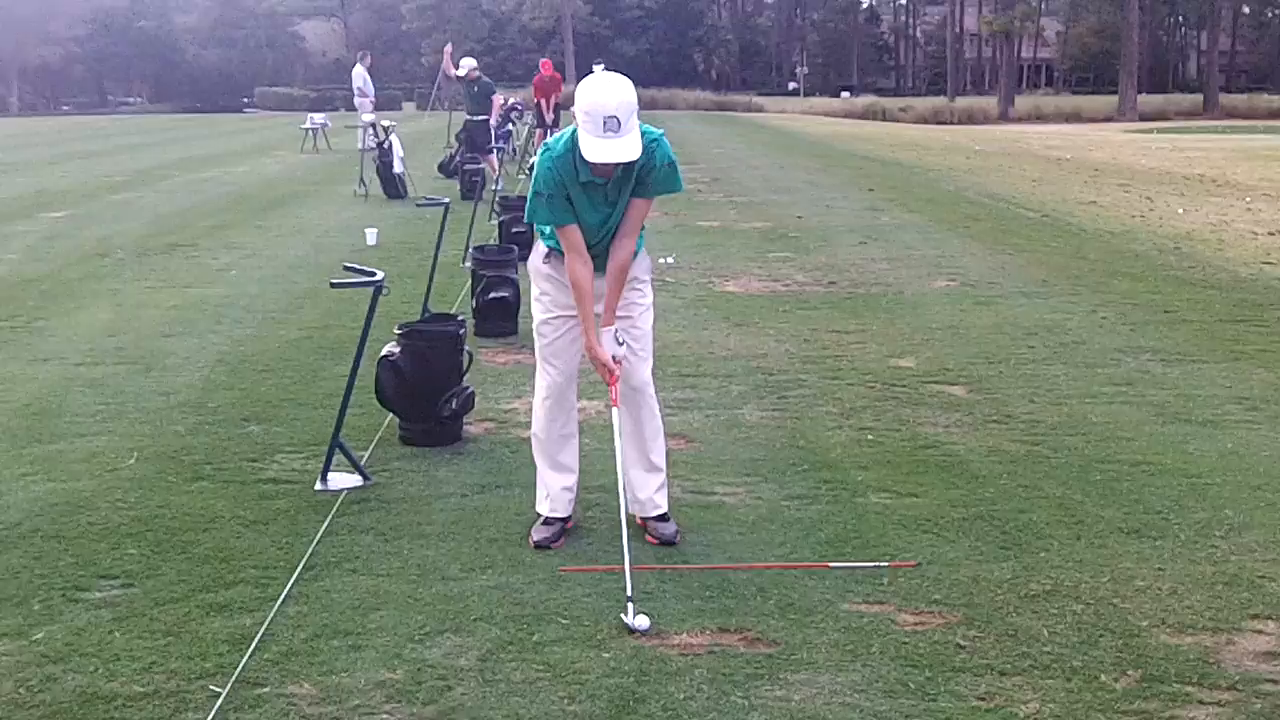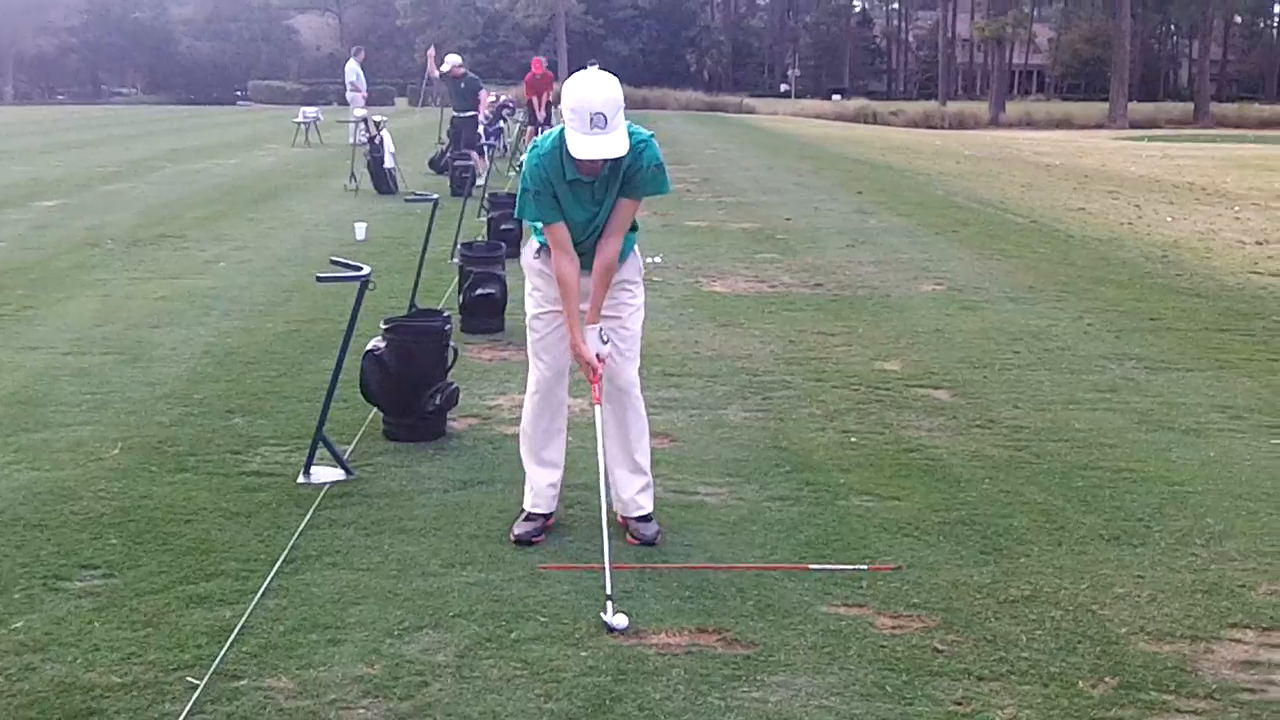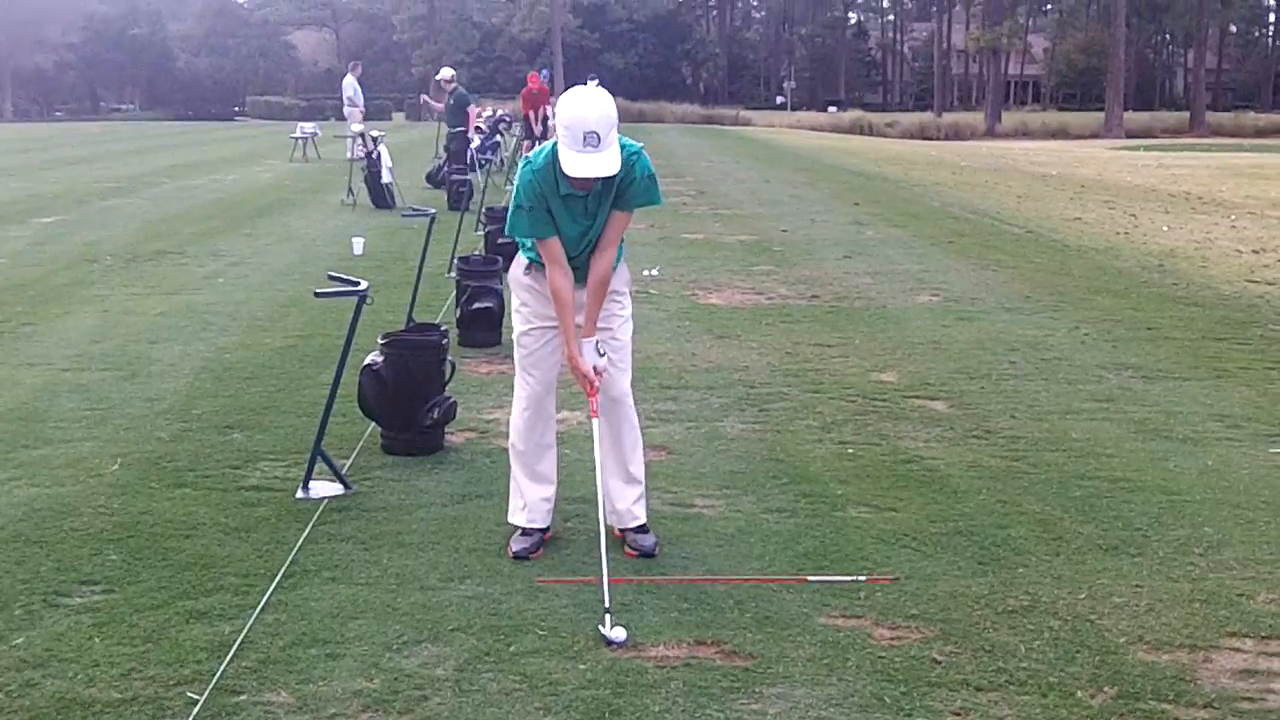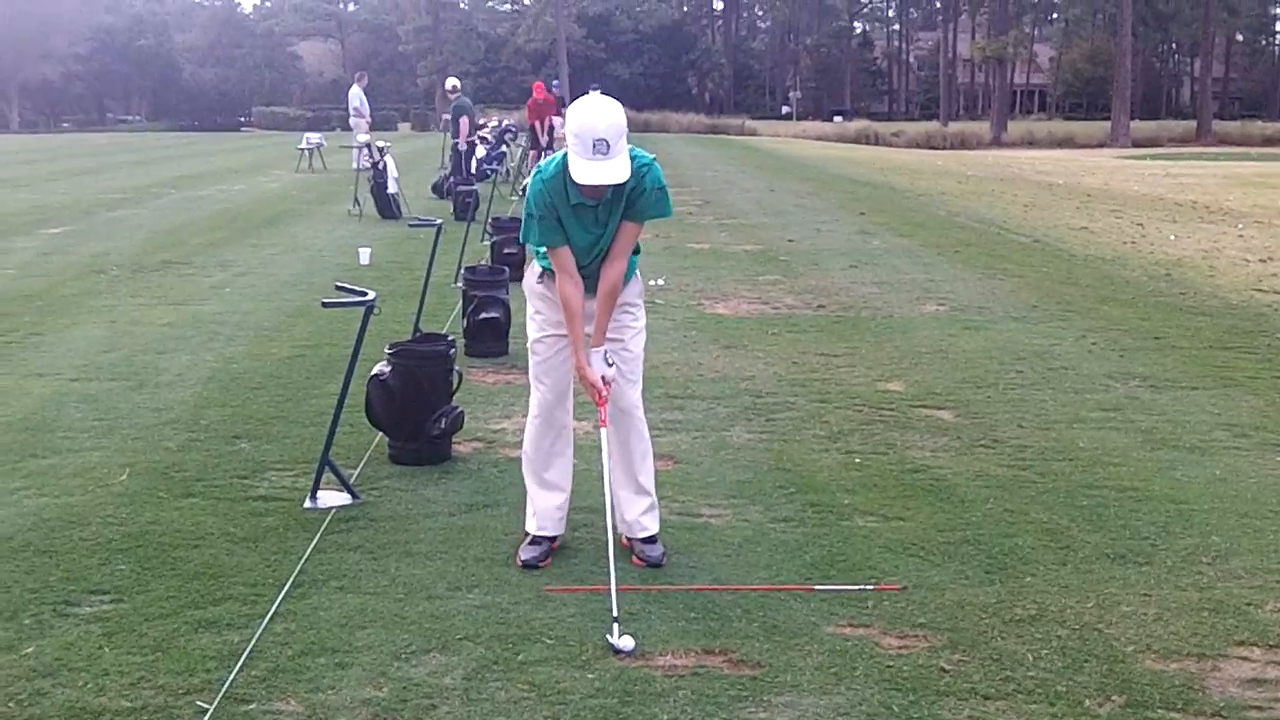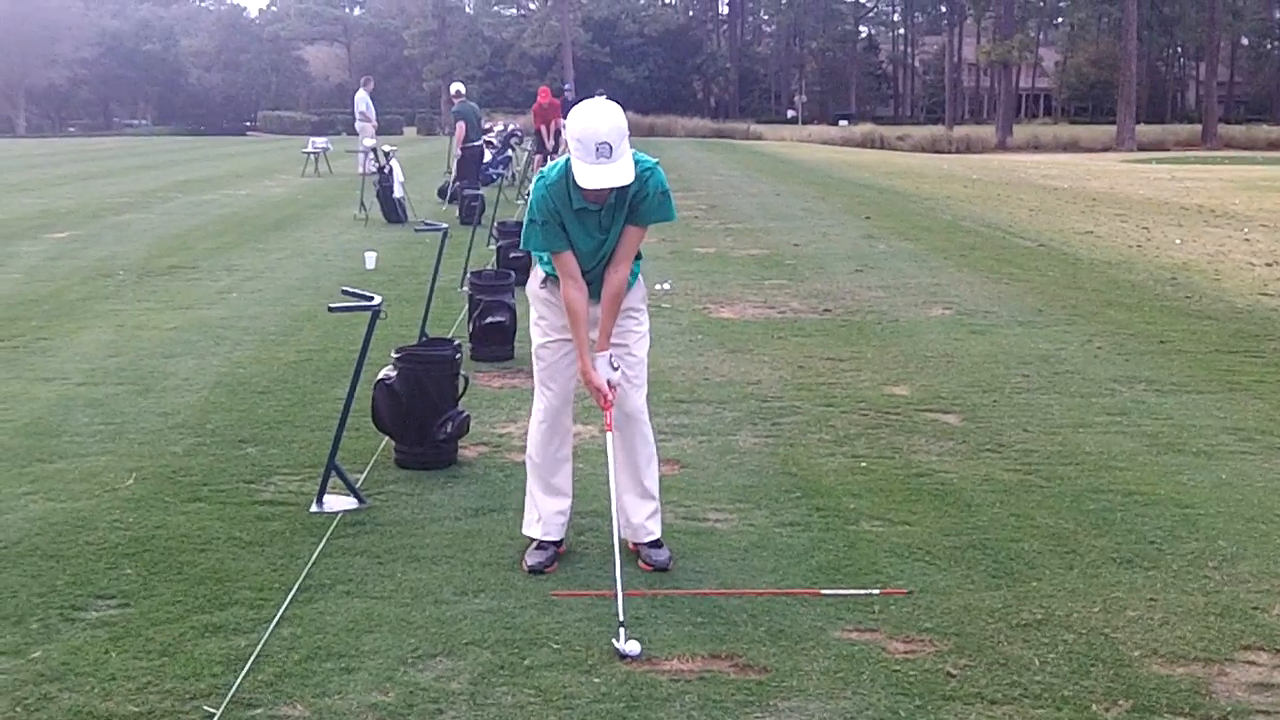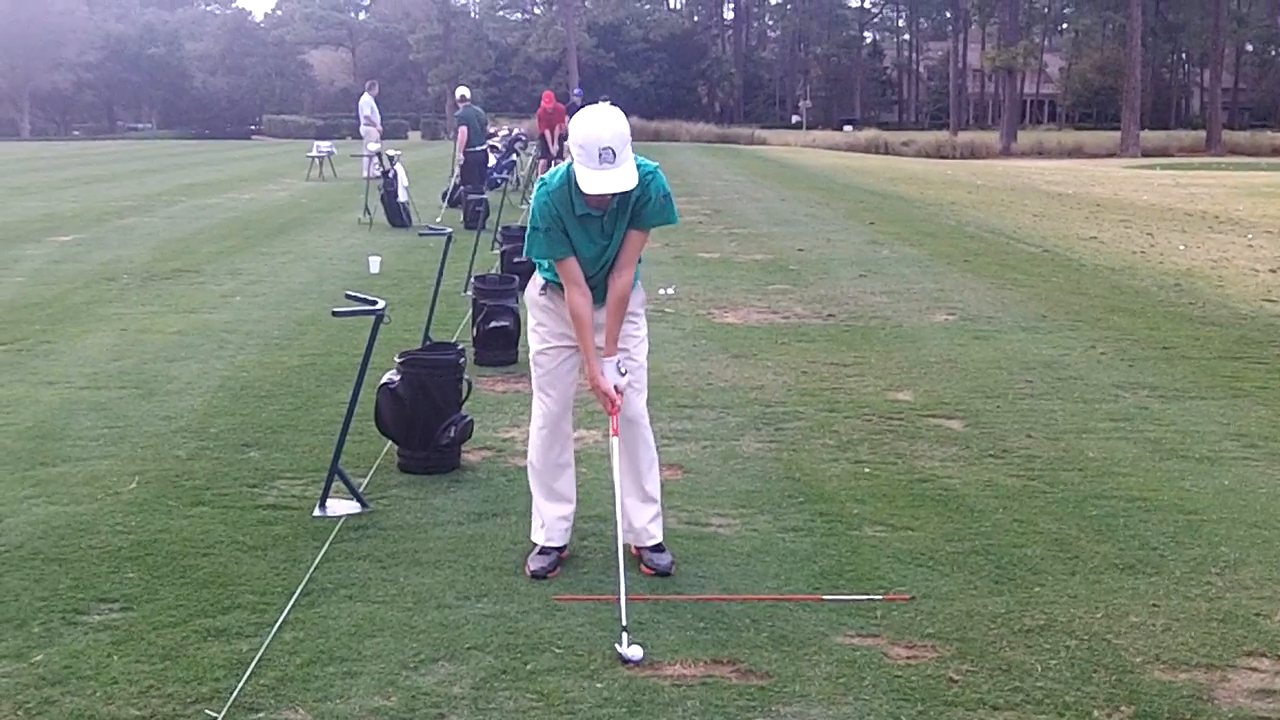
dt=0.3s
person 1, frame 1
left shoulder: (653, 149)
right shoulder: (554, 161)
left elbow: (624, 242)
right elbow: (576, 255)
left wrist: (609, 323)
right wrist: (591, 336)
left hip: (626, 269)
right hip: (559, 269)
left knee: (637, 382)
right knee: (555, 384)
left ankle: (651, 503)
right ankle: (555, 506)
person 1, frame 2
left shoulder: (642, 151)
right shoulder: (542, 159)
left elbow: (611, 241)
right elbow: (564, 253)
left wrist: (595, 324)
right wrist: (575, 334)
left hip: (618, 269)
right hip: (550, 268)
left knee: (623, 382)
right knee: (545, 381)
left ankle: (635, 504)
right ankle: (539, 502)
person 1, frame 3
left shoulder: (633, 162)
right shoulder: (535, 174)
left elbow: (605, 253)
right elbow: (557, 267)
left wrist: (590, 336)
right wrist: (572, 348)
left hip: (606, 281)
right hip: (539, 281)
left knee: (617, 393)
right knee: (533, 395)
left ankle: (630, 515)
right ankle: (532, 517)
person 1, frame 4
left shoulder: (644, 174)
right shoulder: (546, 183)
left elbow: (615, 264)
right elbow: (568, 276)
left wrist: (600, 344)
right wrist: (581, 357)
left hip: (619, 292)
right hip: (553, 290)
left knee: (626, 403)
right knee: (547, 403)
left ankle: (640, 525)
right ankle: (544, 526)
person 1, frame 5
left shoulder: (647, 177)
right shoulder: (548, 188)
left elbow: (618, 268)
right elbow: (572, 282)
left wrist: (605, 350)
right wrist: (586, 362)
left hip: (623, 297)
right hip: (556, 296)
left knee: (632, 409)
right knee: (550, 409)
left ankle: (644, 529)
right ankle: (547, 530)
person 1, frame 6
left shoulder: (648, 182)
right shoulder: (550, 196)
left elbow: (622, 273)
right elbow: (575, 288)
left wrist: (611, 356)
right wrist: (592, 368)
left hip: (622, 301)
right hip: (555, 300)
left knee: (632, 412)
right knee: (551, 413)
left ankle: (646, 533)
right ankle: (551, 536)
